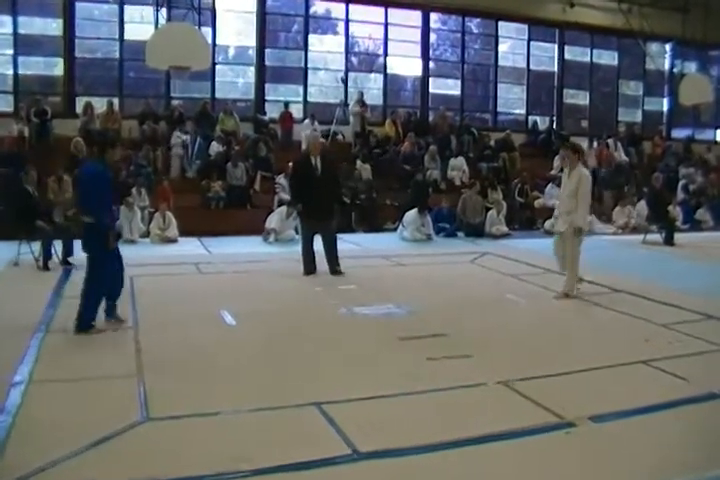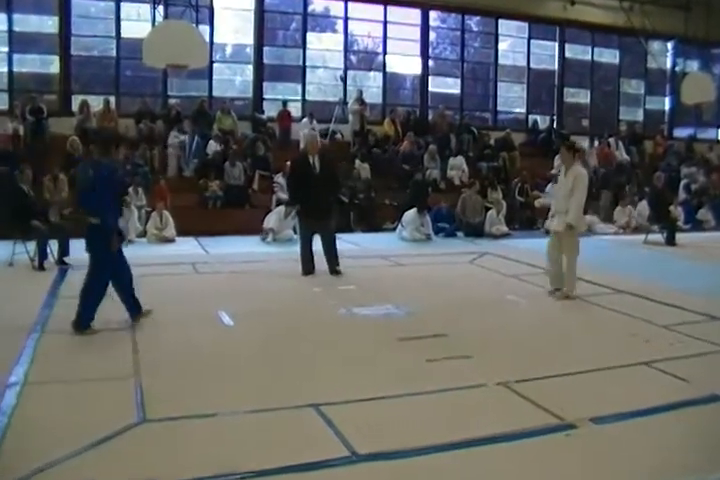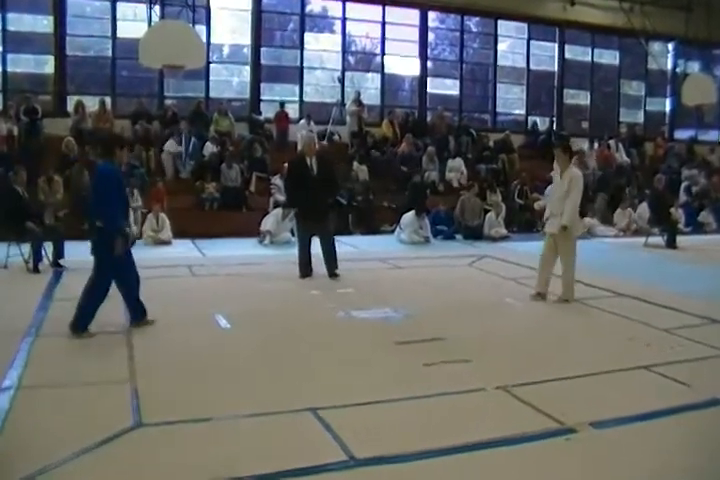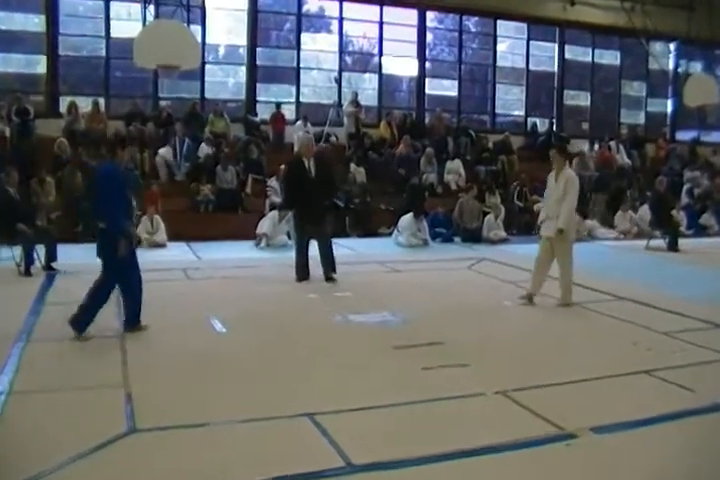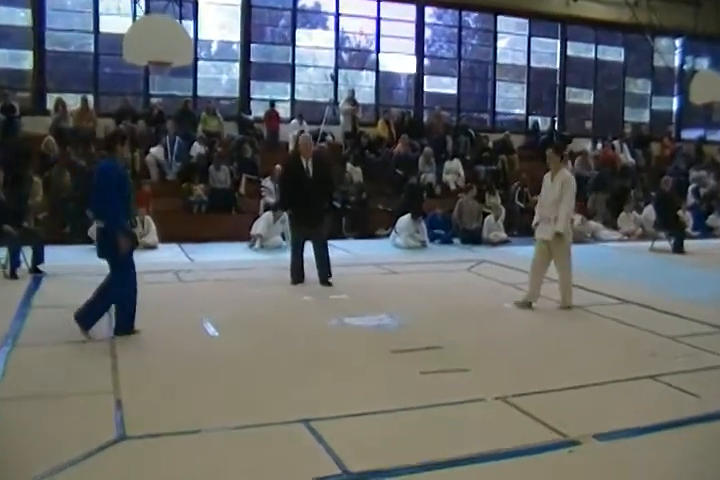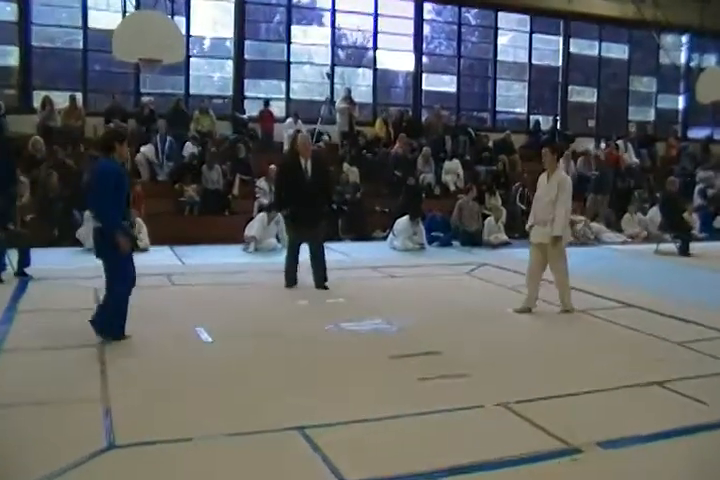
dt=0.1s
person 1, frame 1
left shoulder: (89, 168)
right shoulder: (99, 171)
right elbow: (101, 205)
right wrist: (109, 231)
left hip: (93, 226)
right hip: (97, 229)
left knee: (114, 267)
right knee: (98, 276)
left ankle: (111, 312)
right ankle: (83, 323)
person 1, frame 2
left shoulder: (95, 167)
right shoulder: (106, 171)
right elbow: (106, 206)
right wrist: (112, 235)
left hip: (98, 227)
right hip: (103, 230)
left knee: (121, 271)
right knee: (98, 276)
left ankle: (134, 310)
right ankle: (81, 323)
person 1, frame 3
left shoulder: (105, 170)
right shoulder: (110, 173)
right elbow: (109, 208)
left wrist: (120, 232)
right wrist: (117, 236)
left hip: (110, 231)
right hip: (109, 234)
left knee: (129, 275)
right knee: (101, 279)
left ankle: (138, 316)
right ankle: (79, 324)
person 1, frame 4
left shoulder: (108, 170)
right shoulder: (112, 173)
right elbow: (112, 208)
left wrist: (128, 231)
right wrist: (120, 237)
left hip: (116, 232)
right hip: (114, 234)
left knee: (131, 277)
right knee: (109, 281)
left ankle: (132, 321)
right ankle: (79, 322)
person 1, frame 5
left shoulder: (109, 168)
right shoulder: (111, 170)
right elbow: (108, 206)
left wrist: (125, 230)
right wrist: (119, 234)
left hip: (113, 230)
right hip: (113, 232)
left knee: (126, 279)
right knee: (119, 279)
left ankle: (124, 325)
right ankle: (85, 316)
person 1, frame 6
left shoulder: (106, 167)
right shoulder: (108, 169)
right elbow: (106, 205)
left wrist: (122, 230)
right wrist: (118, 233)
left hip: (110, 230)
right hip: (110, 233)
left knee: (119, 278)
right knee: (123, 279)
left ankle: (113, 330)
right ankle: (105, 326)
person 2, frame 1
left shoulder: (583, 175)
right shoulder: (566, 171)
left elbow: (584, 201)
left wrist: (579, 224)
right wrist: (557, 215)
left hip: (574, 221)
right hip: (562, 219)
left knee: (571, 256)
right knee: (559, 252)
left ankle: (569, 289)
right ankle: (573, 278)
person 2, frame 2
left shoulder: (580, 173)
right shoulder: (563, 170)
left elbow: (578, 199)
left wrist: (571, 221)
right wrist: (552, 214)
left hip: (570, 221)
right hip: (558, 218)
left knee: (570, 256)
right knee: (552, 252)
left ankle: (569, 290)
right ankle: (556, 285)
person 2, frame 3
left shoulder: (575, 175)
right shoulder: (557, 172)
left elbow: (573, 201)
left wrist: (564, 223)
right wrist: (547, 217)
left hip: (567, 223)
right hip: (553, 221)
left knee: (567, 260)
right knee: (546, 257)
left ankle: (567, 294)
right ankle: (541, 290)
person 2, frame 4
left shoulder: (571, 178)
right shoulder: (552, 176)
left elbow: (569, 204)
left wrist: (561, 226)
right wrist: (542, 220)
left hip: (562, 227)
right hip: (549, 224)
left knee: (565, 264)
right knee: (541, 260)
left ankle: (566, 298)
right ankle: (531, 293)
person 2, frame 5
left shoulder: (567, 178)
right shoulder: (547, 177)
left elbow: (567, 206)
left wrist: (560, 229)
right wrist: (537, 222)
left hip: (558, 229)
right hip: (544, 227)
left knee: (563, 266)
right knee: (537, 265)
left ankle: (567, 301)
right ankle: (529, 299)
person 2, frame 6
left shoulder: (563, 179)
right shoulder: (542, 177)
left elbow: (563, 208)
left wrist: (557, 233)
right wrist: (531, 225)
left hip: (554, 231)
right hip: (539, 230)
left knee: (559, 269)
right knee: (533, 269)
left ankle: (567, 304)
right ankle: (529, 304)
person 3, frame 1
left shoulder: (328, 162)
right shoulder: (300, 163)
left elbow: (336, 182)
right elbow: (294, 184)
left wrist: (336, 200)
right wrist: (297, 201)
left hip: (326, 206)
right hip: (307, 206)
left knee: (330, 238)
right knee: (307, 239)
left ankle: (334, 266)
right ankle: (309, 267)
person 3, frame 2
left shoulder: (326, 160)
right shoulder: (298, 162)
left elbow: (335, 180)
right elbow: (291, 183)
left wrist: (333, 197)
right wrist: (295, 202)
left hip: (324, 205)
right hip: (305, 206)
left knee: (329, 237)
right knee: (305, 239)
left ankle: (333, 266)
right ankle: (307, 267)
person 3, frame 3
left shoulder: (324, 161)
right shoulder: (295, 164)
left elbow: (333, 181)
right elbow: (289, 185)
left wrist: (331, 197)
right wrist: (293, 204)
left hip: (322, 206)
right hip: (303, 208)
left knee: (327, 239)
right knee: (304, 241)
left ankle: (332, 269)
right ankle: (305, 270)
person 3, frame 4
left shoulder: (322, 162)
right shoulder: (293, 165)
left elbow: (331, 183)
right elbow: (287, 187)
left wrist: (328, 199)
right wrist: (291, 206)
left hip: (320, 209)
right hip: (301, 210)
left knee: (325, 242)
right knee: (301, 244)
left ankle: (329, 272)
right ankle: (302, 273)
person 3, frame 5
left shoulder: (321, 164)
right shoulder: (290, 165)
left elbow: (329, 184)
right elbow: (283, 187)
left wrist: (327, 201)
right wrist: (286, 206)
left hip: (317, 210)
right hip: (298, 211)
left knee: (321, 245)
right knee: (297, 246)
left ankle: (324, 277)
right ankle: (297, 276)
person 3, frame 6
left shoulder: (320, 165)
right shoulder: (288, 165)
left elbow: (327, 186)
right elbow: (280, 187)
left wrist: (326, 204)
right wrist: (283, 206)
left hip: (315, 212)
right hip: (295, 212)
left knee: (317, 248)
right knee: (293, 248)
left ankle: (320, 280)
right ankle: (290, 279)
